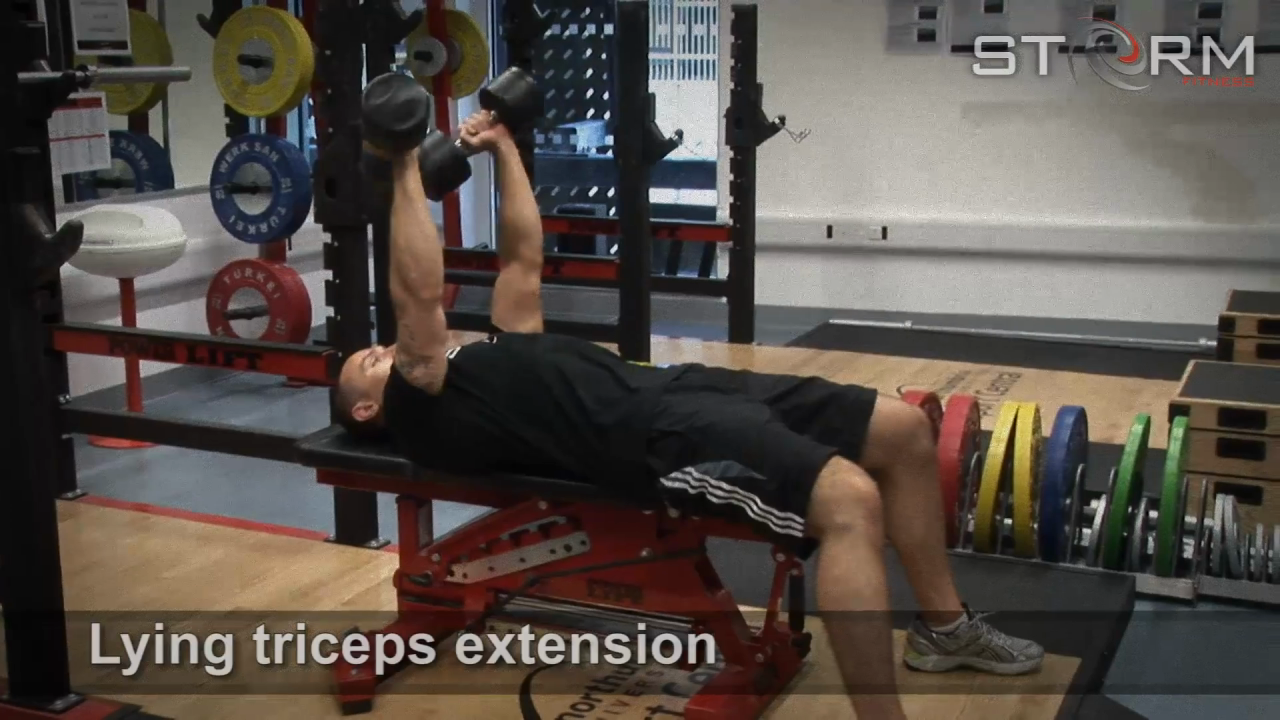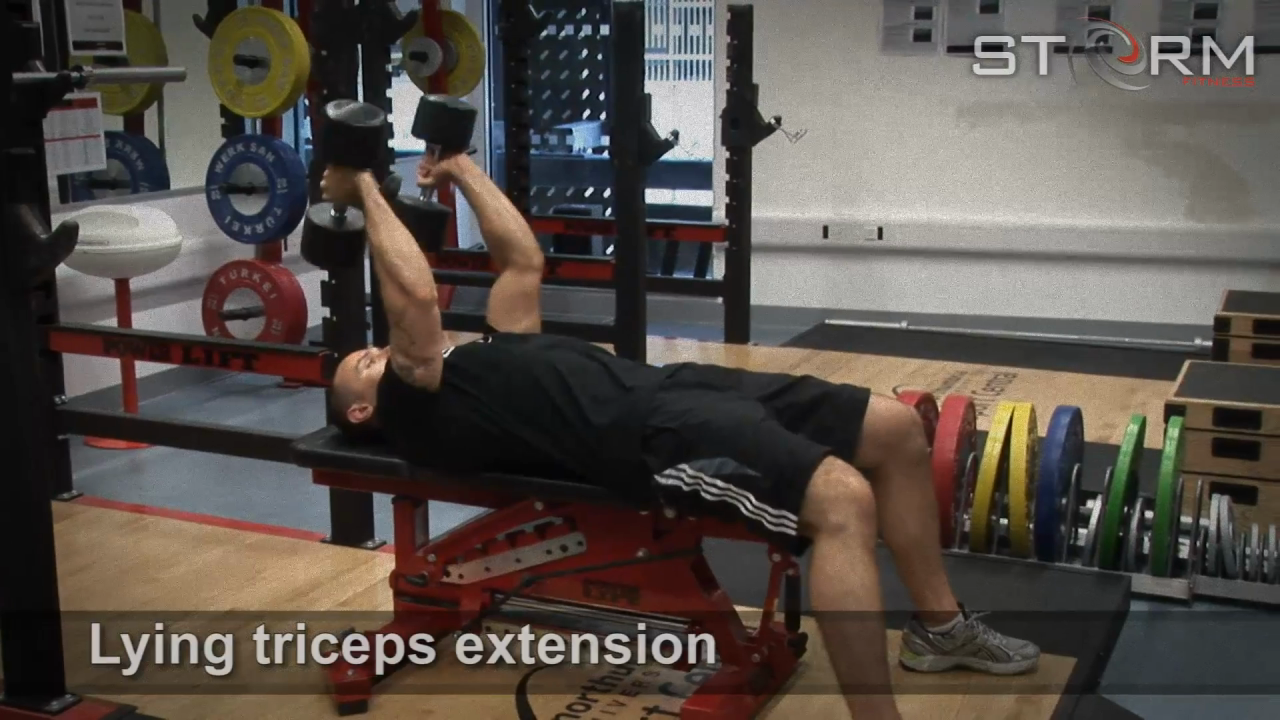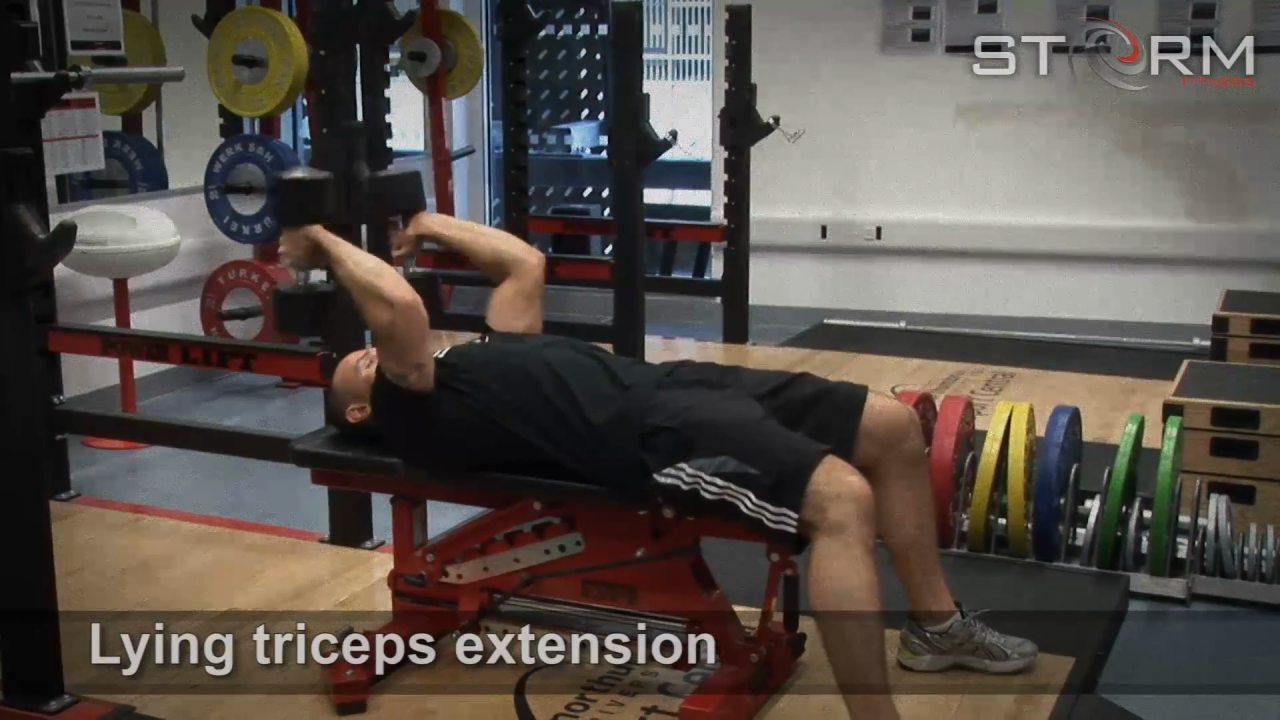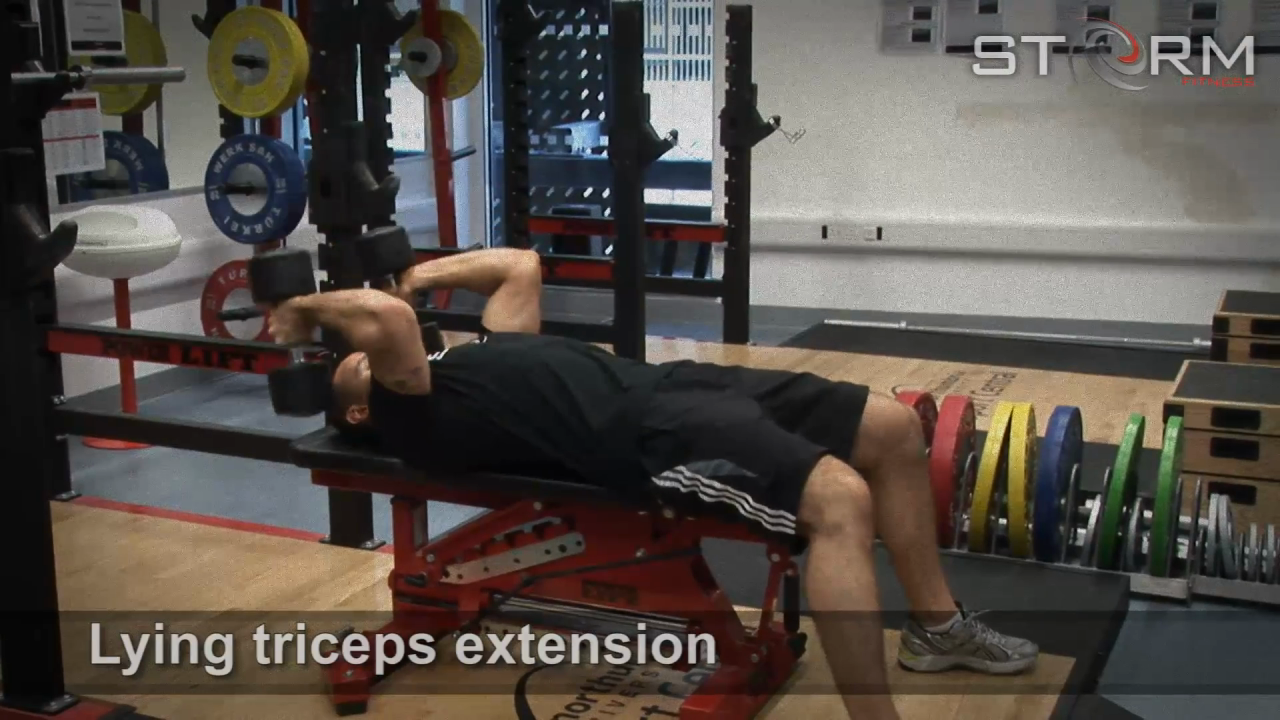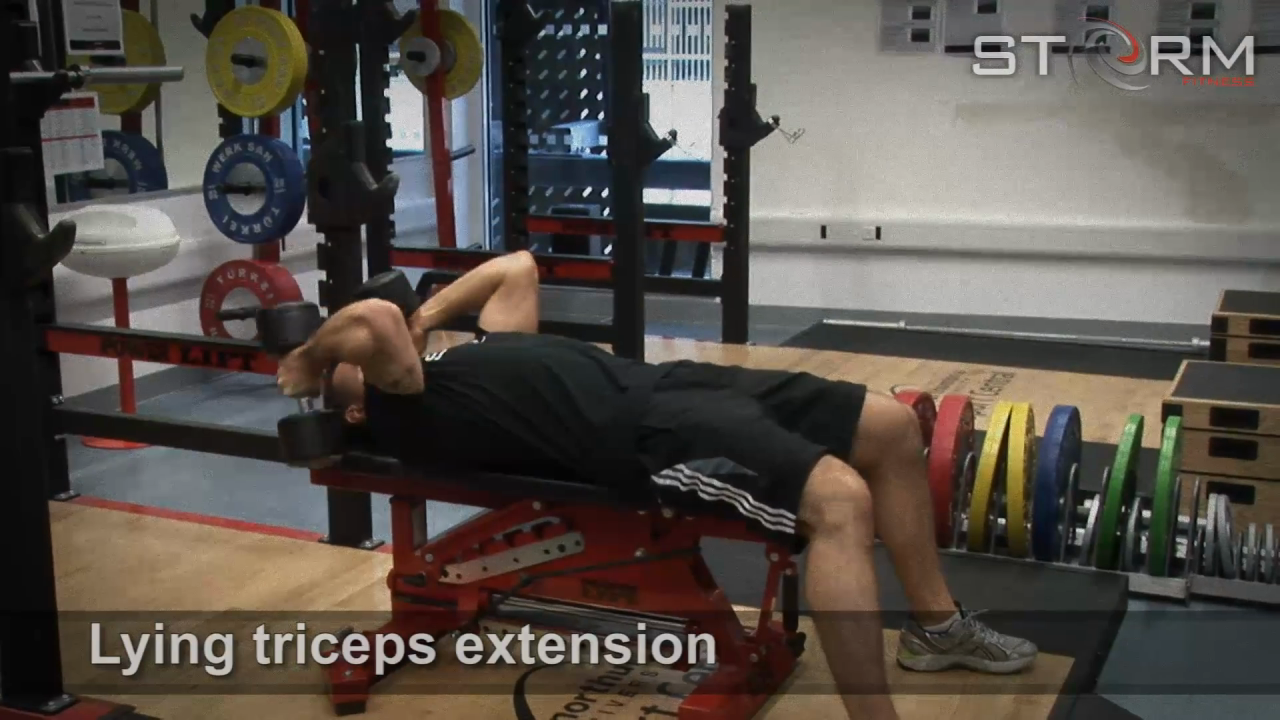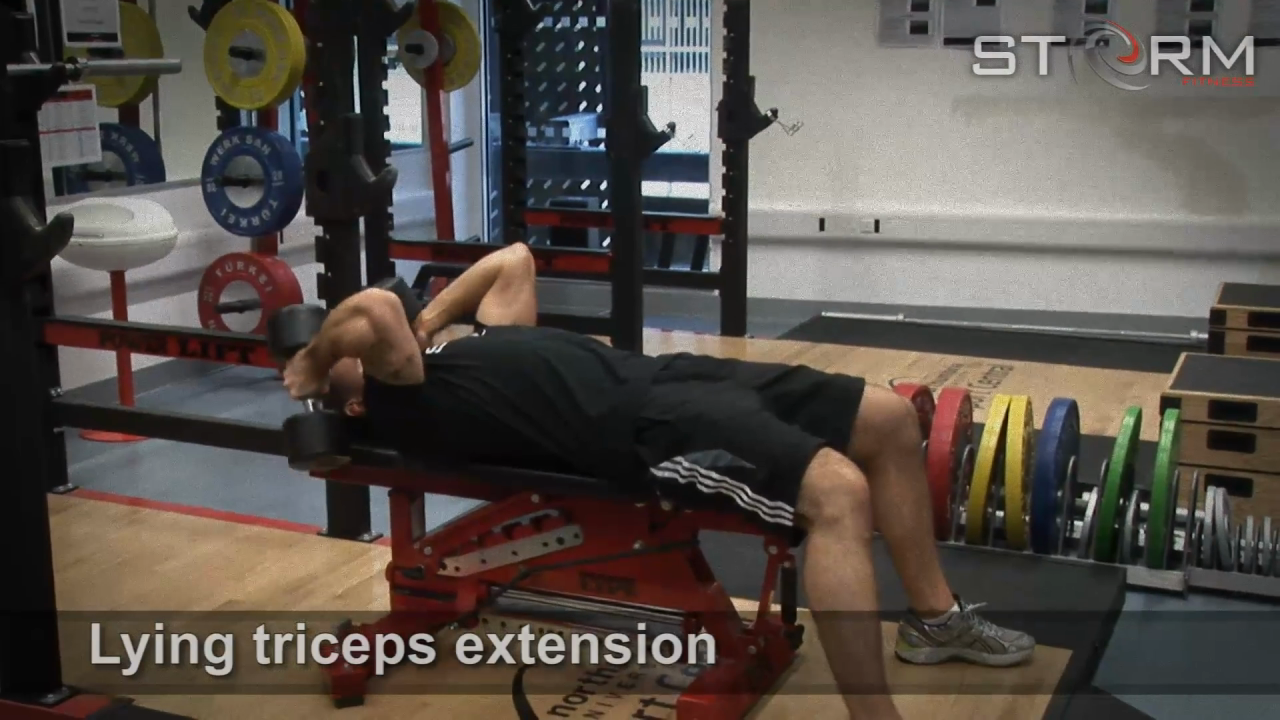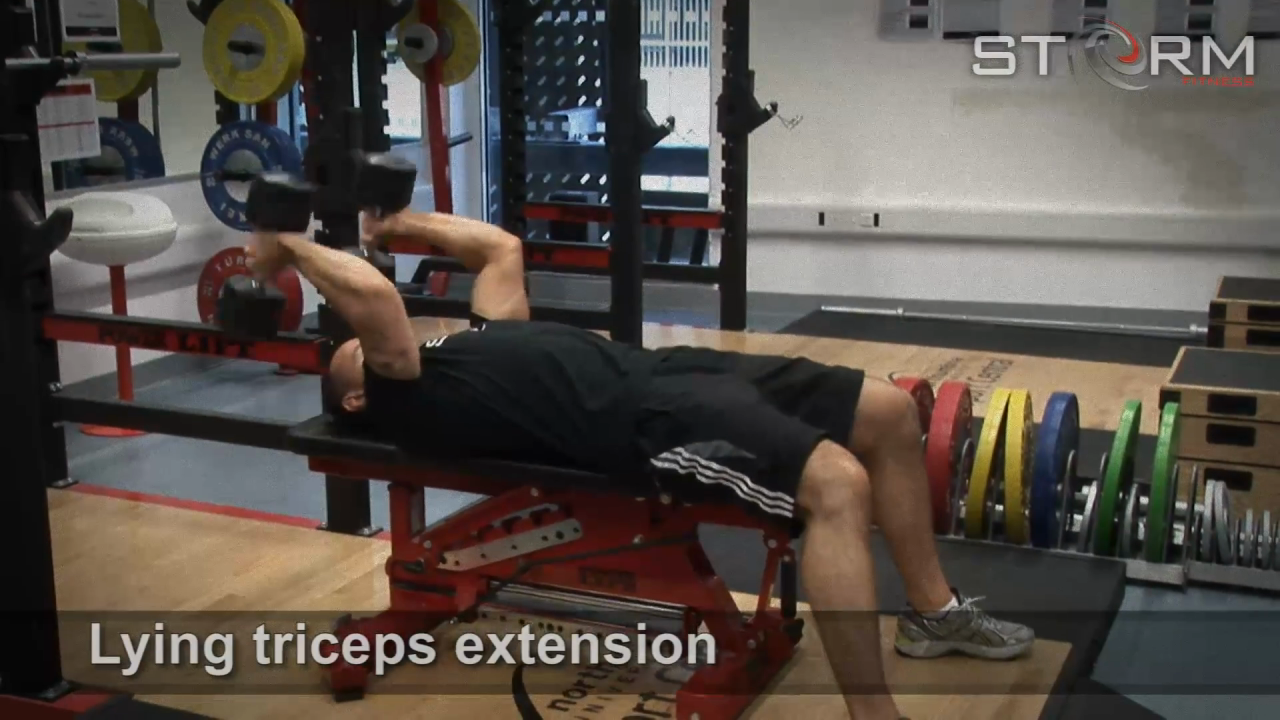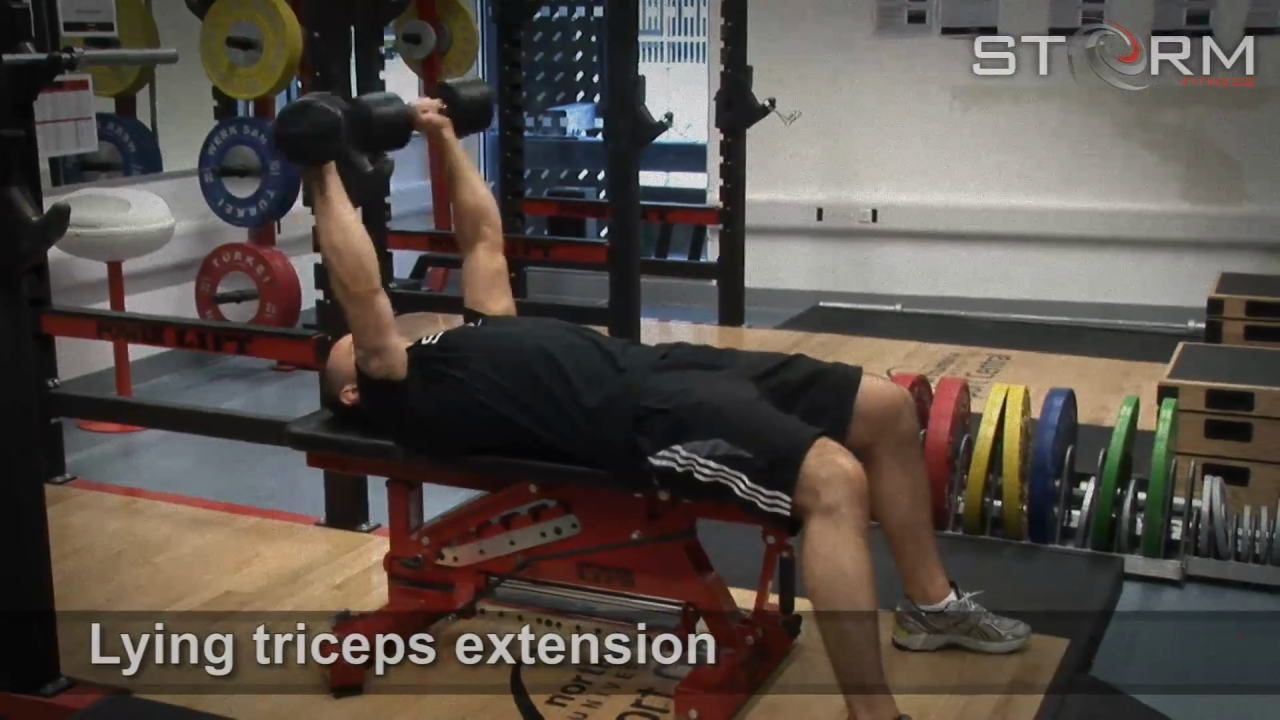
dt=0.5s
person 1, frame 1
left shoulder: (484, 357)
right shoulder: (427, 414)
left elbow: (524, 259)
right elbow: (419, 295)
left wrist: (503, 148)
right wrist: (406, 169)
left hip: (680, 385)
right hip: (655, 434)
left knee: (904, 430)
right knee: (850, 499)
left ankle: (943, 624)
person 1, frame 2
left shoulder: (481, 358)
right shoulder: (419, 414)
left elbow: (523, 264)
right elbow: (414, 298)
left wrist: (463, 170)
right wrist: (364, 190)
left hip: (669, 384)
right hip: (648, 434)
left knee: (897, 429)
right knee: (843, 501)
left ankle: (940, 624)
person 1, frame 3
left shoulder: (471, 359)
right shoulder: (411, 416)
left elbow: (526, 266)
right elbow: (399, 307)
left wrist: (430, 224)
right wrist: (322, 242)
left hip: (667, 384)
right hip: (646, 434)
left knee: (895, 428)
right knee: (844, 501)
left ankle: (936, 624)
person 1, frame 4
left shoulder: (471, 357)
right shoulder: (413, 416)
left elbow: (523, 266)
right elbow: (387, 319)
left wrist: (424, 272)
right wrist: (310, 309)
left hip: (666, 384)
right hip: (645, 435)
left knee: (894, 429)
right knee: (841, 501)
left ankle: (938, 625)
person 1, frame 5
left shoulder: (455, 360)
right shoulder: (407, 413)
left elbow: (518, 268)
right elbow: (374, 321)
left wrist: (427, 316)
right wrist: (309, 358)
left hip: (664, 385)
right hip: (641, 434)
left knee: (893, 428)
right knee: (840, 500)
left ankle: (936, 625)
person 1, frame 6
left shoulder: (459, 353)
right shoulder: (408, 402)
left elbow: (514, 261)
right elbow: (377, 309)
left wrist: (429, 320)
right wrist: (316, 356)
left hip: (662, 377)
right hip: (642, 426)
left knee: (890, 420)
right knee: (836, 493)
left ankle: (935, 617)
person 1, frame 7
left shoulder: (466, 345)
right shoulder: (405, 395)
left elbow: (503, 252)
right elbow: (376, 295)
left wrist: (399, 223)
right wrist: (290, 248)
left hip: (664, 372)
right hip: (642, 419)
left knee: (890, 412)
right knee: (838, 484)
left ankle: (934, 612)
person 1, frame 8
left shoulder: (470, 337)
right shoulder: (407, 397)
left elbow: (485, 239)
right elbow: (361, 291)
left wrist: (442, 136)
right wrist: (324, 172)
left hip: (663, 364)
right hip: (641, 416)
left knee: (889, 410)
right knee: (835, 481)
left ankle: (931, 604)
